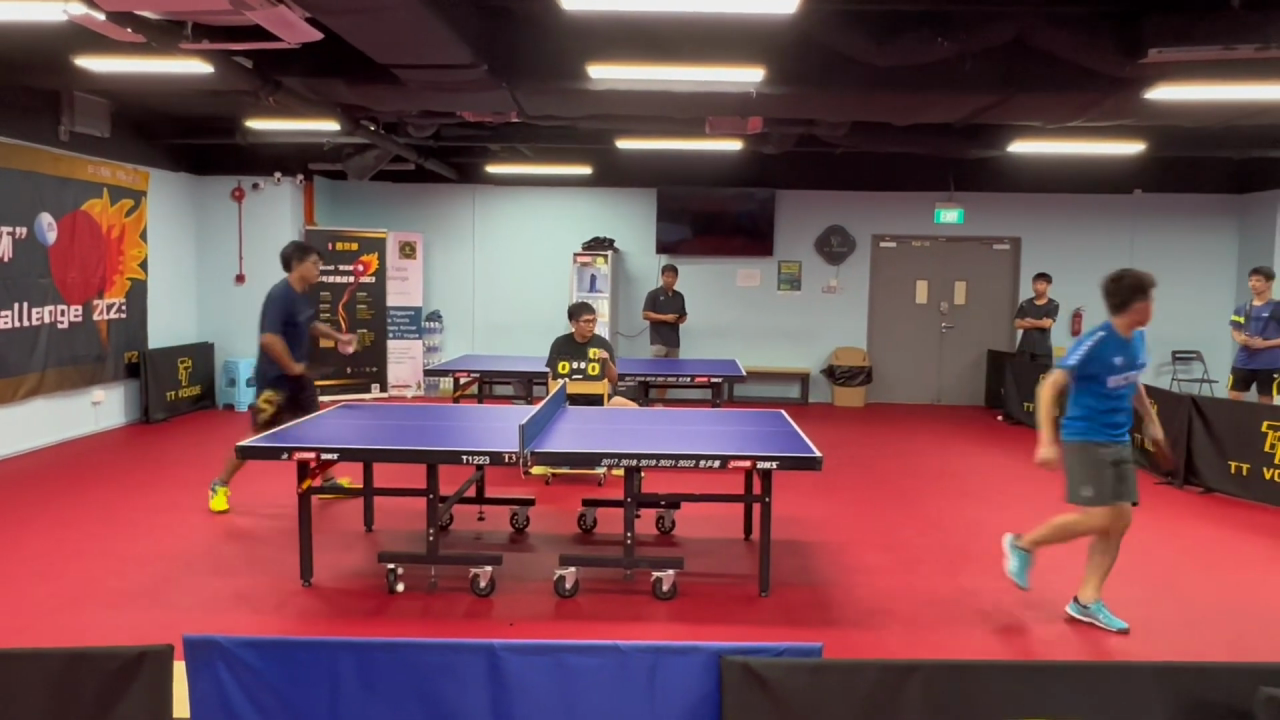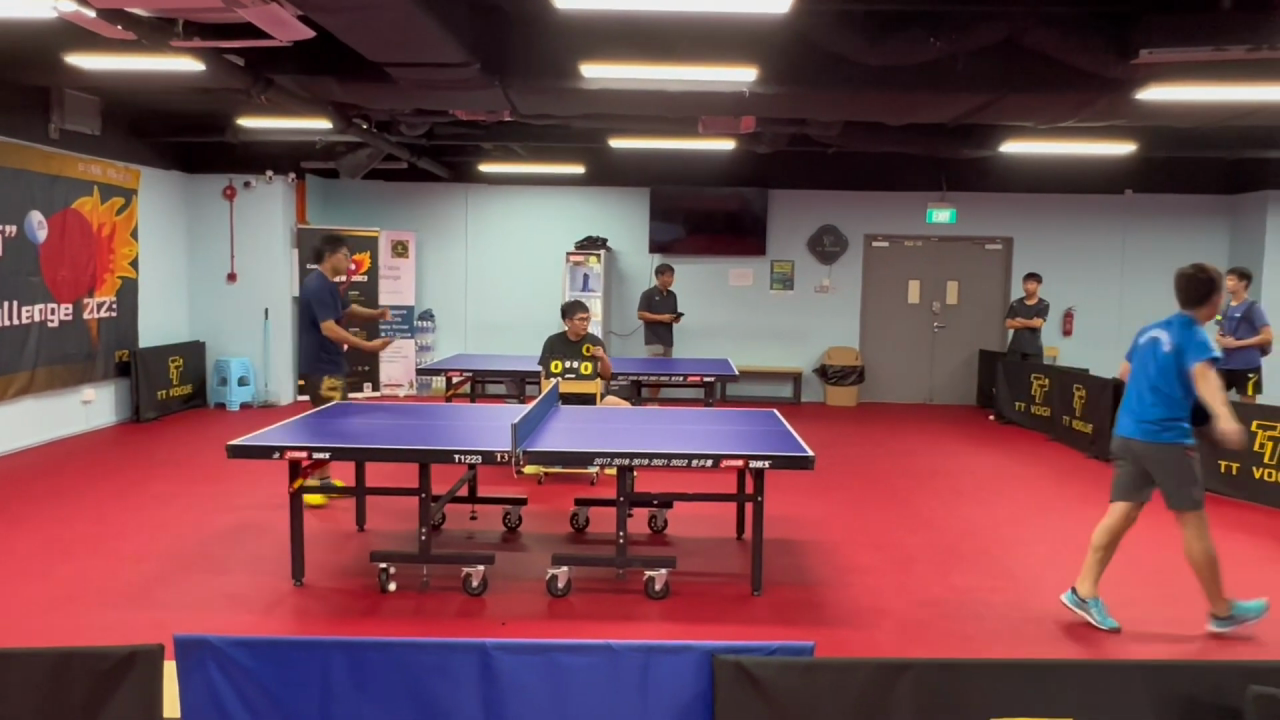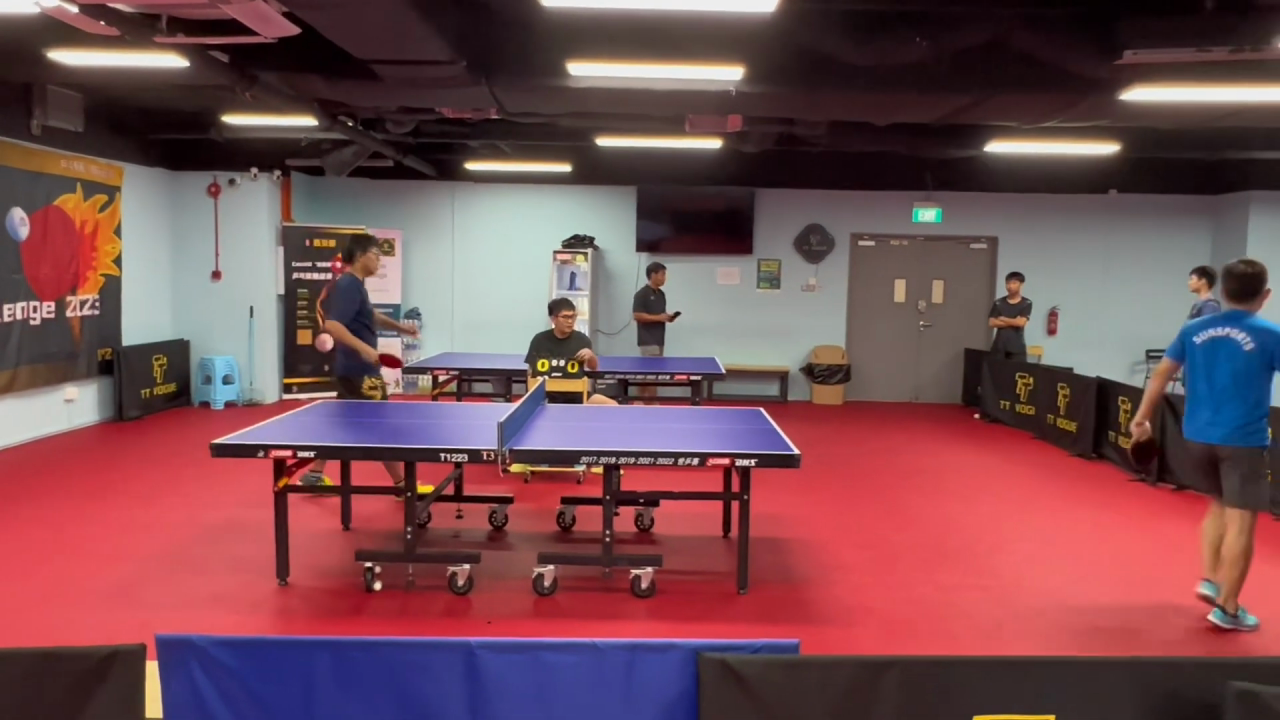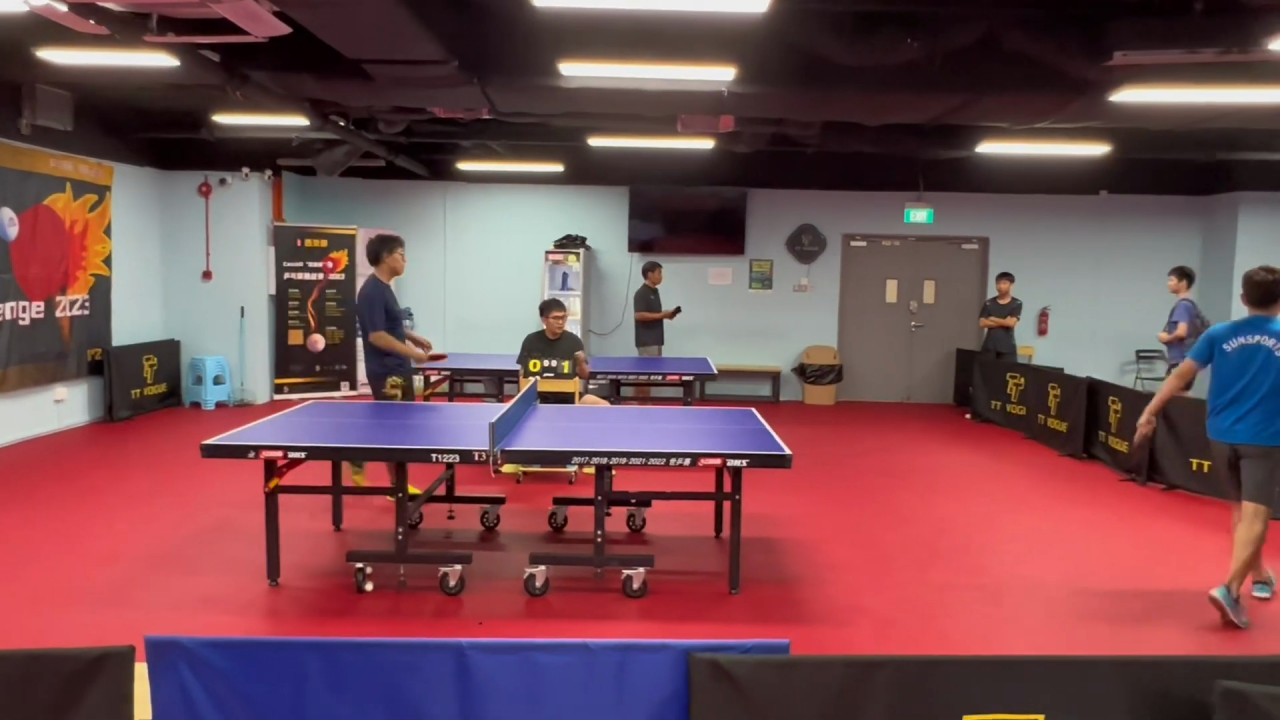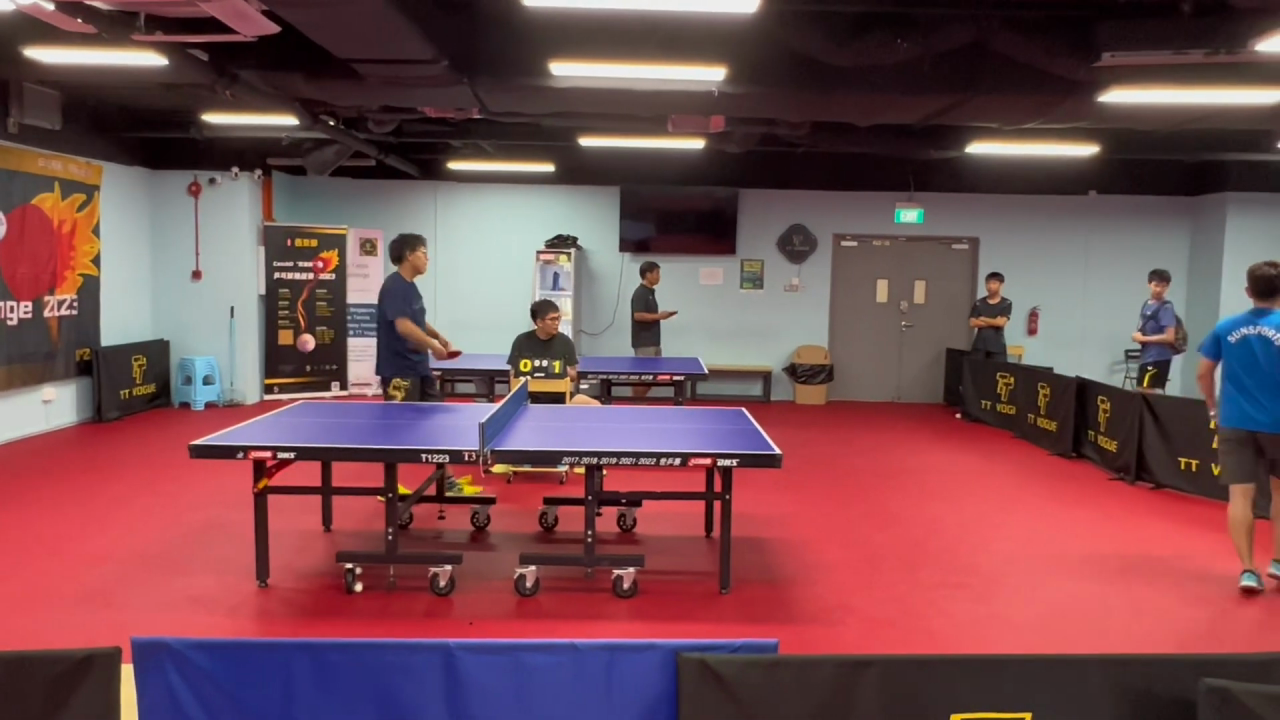
dt=0.3s
person 1, frame 1
left shoulder: (1137, 339)
right shoulder: (1094, 344)
right elbow: (1050, 387)
left wrist: (1151, 419)
right wrist: (1046, 440)
left hip: (1118, 442)
right hip: (1083, 440)
left knee: (1120, 519)
right knee: (1096, 519)
left ankle: (1087, 601)
right ankle: (1022, 543)
person 1, frame 2
left shoulder: (1151, 330)
right shoulder: (1195, 337)
left elbow: (1125, 373)
right elbow: (1203, 377)
right wrist: (1224, 419)
left hip: (1129, 435)
right hip: (1167, 440)
left knee: (1120, 515)
right knee: (1195, 522)
left ankle: (1084, 593)
right ankle: (1222, 610)
person 1, frame 3
left shoulder: (1193, 330)
left elbow: (1162, 375)
left wrist: (1142, 418)
left hip: (1197, 436)
right hip: (1242, 438)
left knee: (1219, 506)
right knee: (1241, 520)
left ankle: (1210, 579)
right ankle: (1227, 609)
person 1, frame 4
left shoulder: (1219, 335)
left elbow: (1180, 375)
left wrist: (1150, 413)
left hip: (1223, 436)
left knee: (1243, 510)
right ankle: (1227, 588)
person 1, frame 5
left shoulder: (1225, 328)
left elbow: (1204, 374)
left wrist: (1214, 406)
left hip: (1234, 424)
left knee: (1240, 496)
left ankle: (1247, 569)
person 2, frame 1
left shoulder: (302, 295)
right shoulder: (279, 296)
left elbow: (311, 325)
right elbow: (270, 338)
left wrist: (337, 337)
right wrist: (291, 366)
left hip: (298, 377)
right hip: (275, 380)
right knee: (257, 438)
left ankle: (328, 481)
right ankle: (220, 486)
person 2, frame 2
left shoulder: (329, 285)
right shoulder: (317, 285)
left elbow: (347, 309)
right elbow: (329, 328)
left wrist: (375, 313)
right wrist: (367, 345)
left hip: (326, 366)
right hip: (322, 368)
left ankle: (323, 478)
right ankle: (308, 481)
person 2, frame 3
left shoulder: (354, 285)
right shoulder: (349, 286)
left elbow: (369, 316)
right elbow: (331, 324)
left wrist: (399, 327)
right wrist: (362, 347)
left hip: (350, 368)
right hip: (361, 369)
left ankle: (314, 474)
right ankle: (401, 483)
person 2, frame 4
left shoulder: (384, 287)
right shoulder: (373, 291)
right elbow: (376, 336)
left wrist: (415, 340)
right wrist: (411, 351)
left hip: (398, 368)
right hip: (386, 371)
left ankle: (360, 461)
person 2, frame 5
left shoulder: (409, 286)
right shoulder: (394, 286)
right elbow: (403, 326)
left wrist: (438, 338)
right wrist: (434, 346)
left hip: (419, 368)
right hip: (399, 371)
left ankle: (447, 481)
